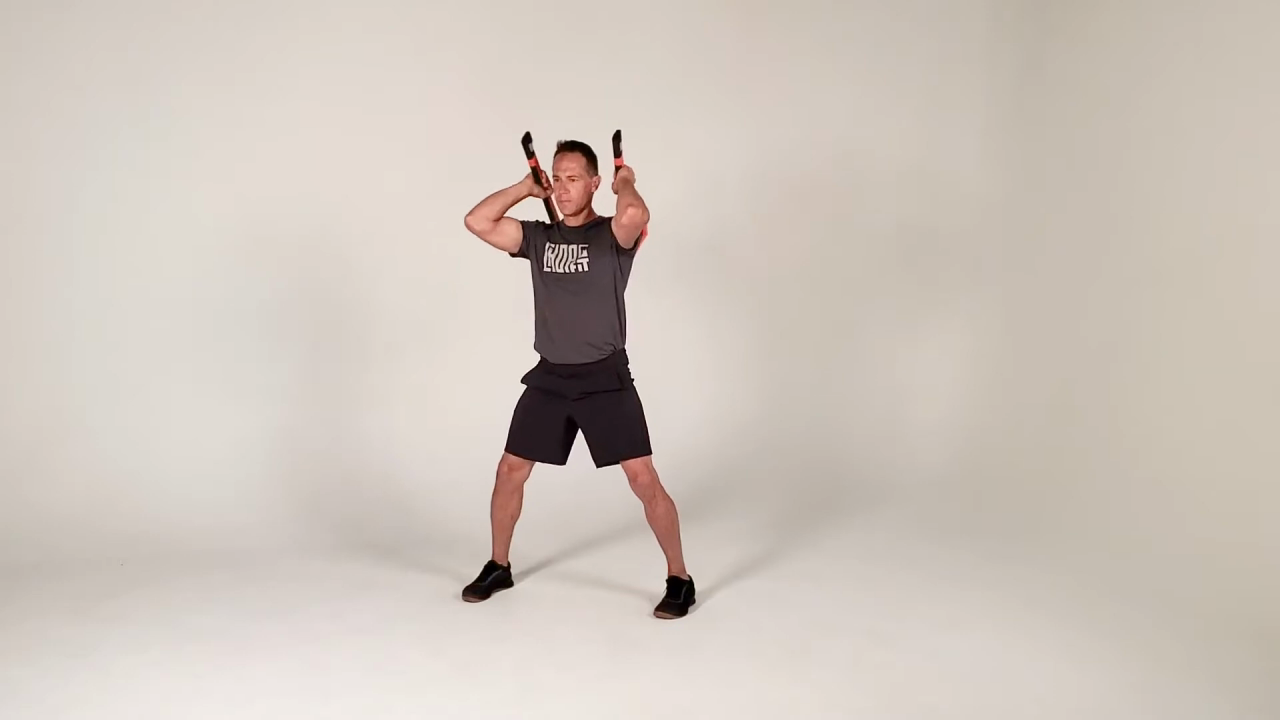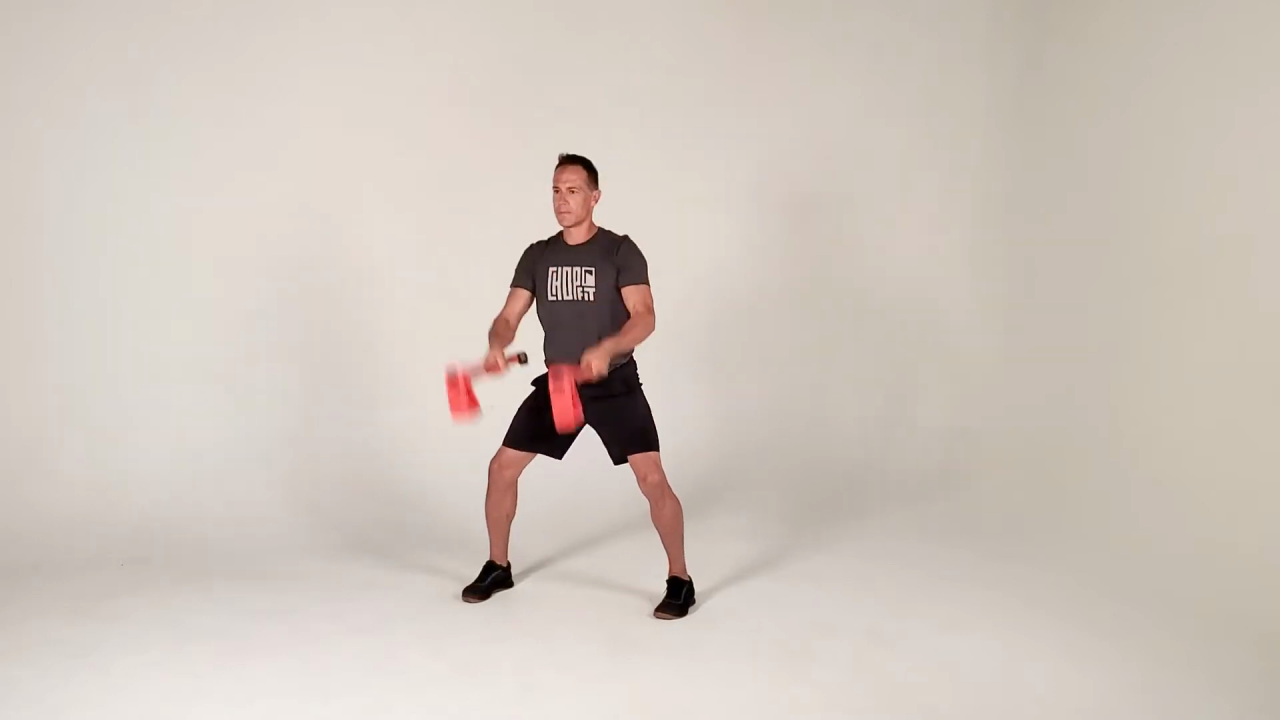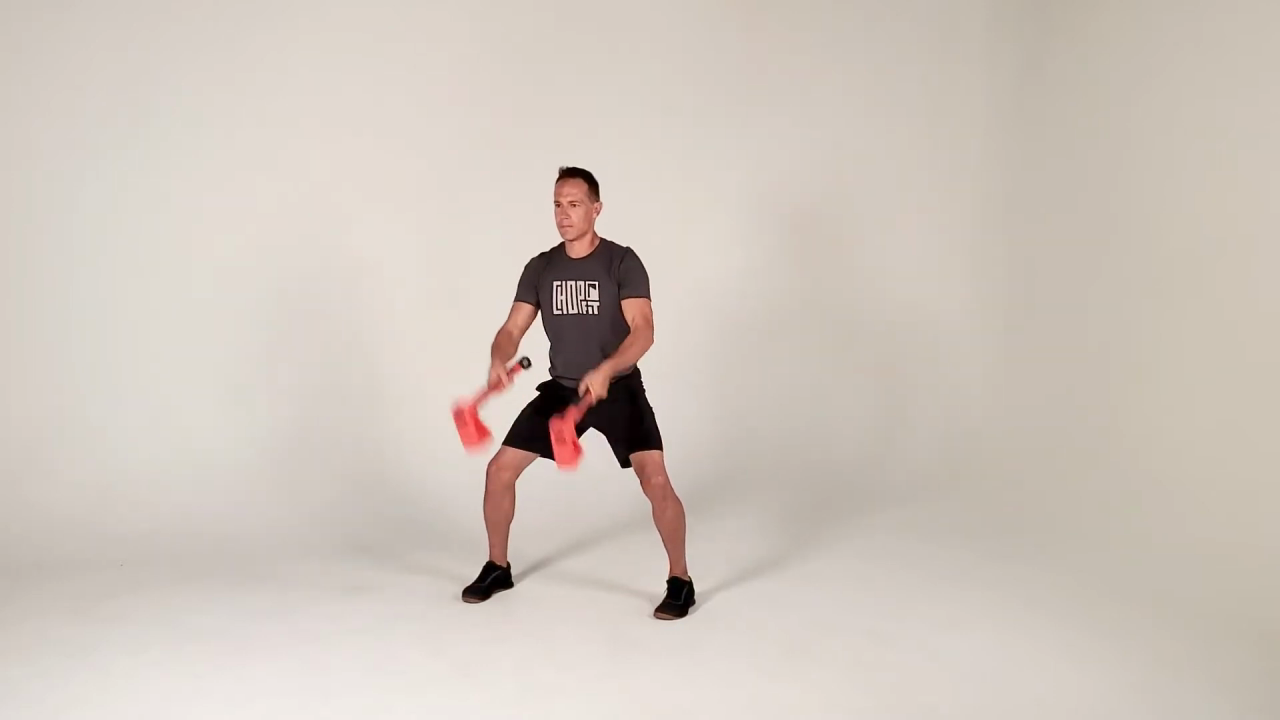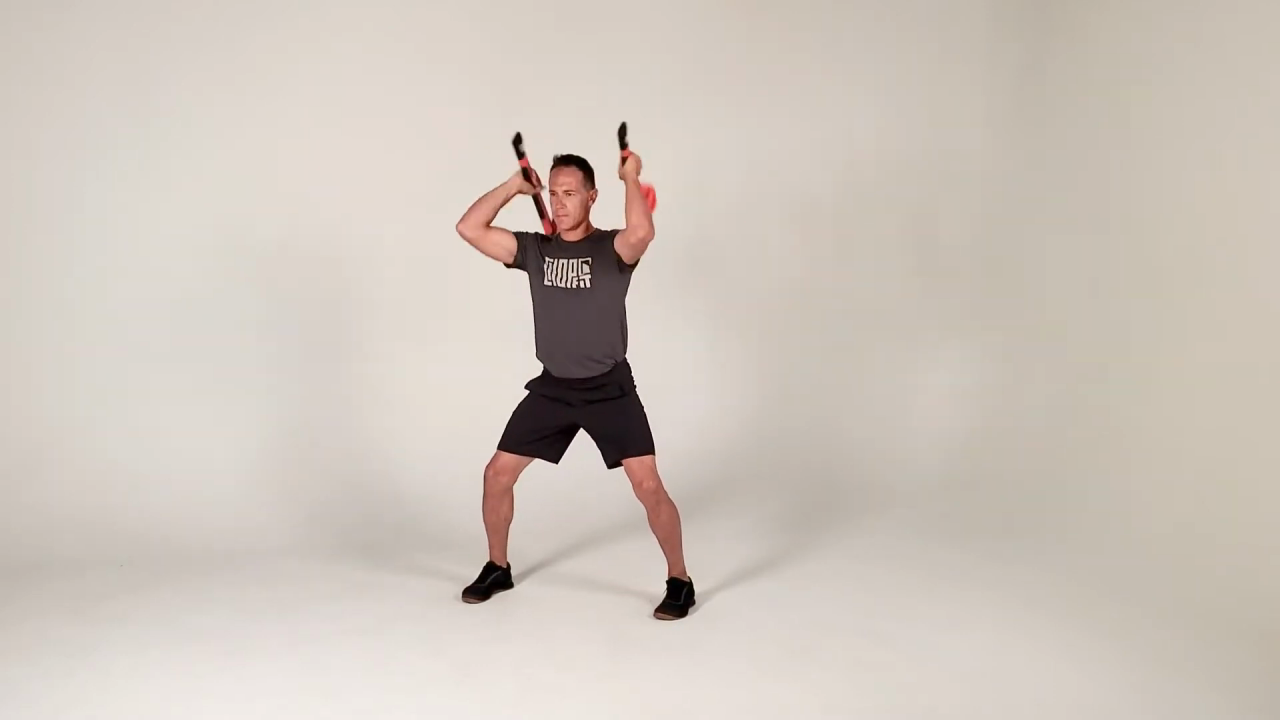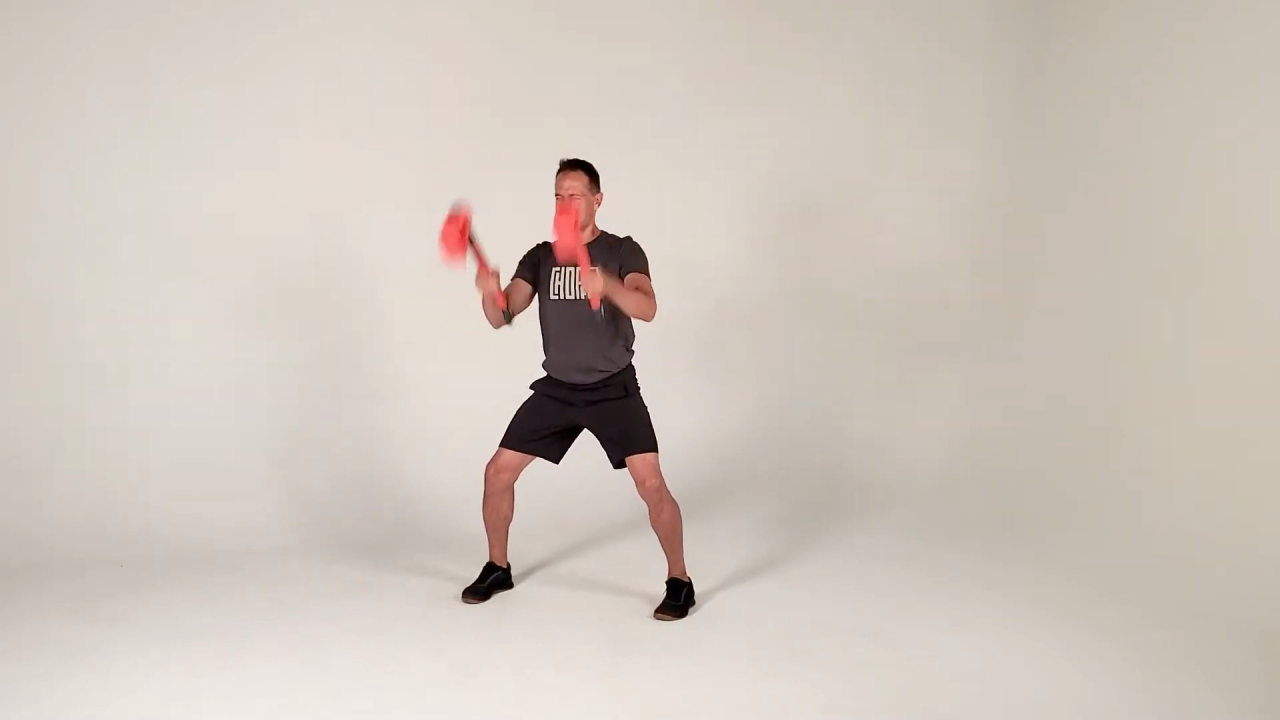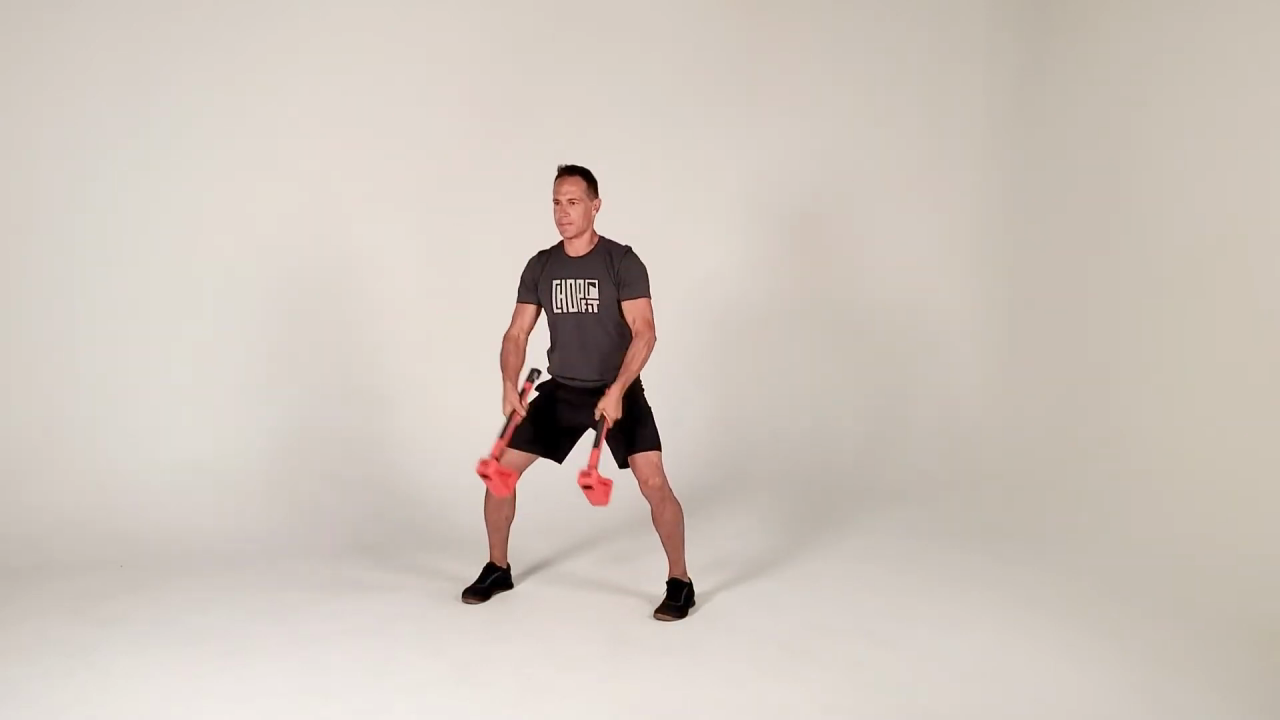
dt=0.5s
person 1, frame 1
left shoulder: (613, 235)
right shoulder: (537, 236)
left elbow: (636, 215)
right elbow: (476, 221)
left wrist: (625, 183)
right wrist: (525, 188)
left hip: (605, 379)
right hip: (549, 379)
left knee: (643, 480)
right knee: (510, 471)
left ankle: (679, 579)
right ankle: (498, 567)
person 1, frame 2
left shoulder: (621, 251)
right shoulder: (536, 256)
left elbow: (644, 318)
right elbow: (508, 319)
left wrist: (607, 349)
right wrist: (496, 347)
left hip: (615, 383)
right hip: (555, 385)
left knee: (652, 480)
right knee: (501, 470)
left ankle: (679, 580)
right ankle: (498, 567)
person 1, frame 3
left shoulder: (623, 263)
right shoulder: (540, 268)
left elbow: (643, 332)
right elbow: (512, 330)
left wrist: (607, 371)
right wrist: (499, 361)
left hip: (619, 389)
right hip: (560, 390)
left knee: (655, 481)
right knee: (498, 471)
left ankle: (680, 581)
right ankle: (497, 568)
person 1, frame 4
left shoulder: (612, 248)
right shoulder: (533, 249)
left elbow: (641, 231)
right elbow: (468, 227)
left wrist: (632, 183)
right wrist: (514, 188)
left hip: (609, 388)
right hip: (552, 388)
left knee: (648, 486)
right knee: (496, 474)
left ankle: (679, 581)
right ankle: (497, 568)
person 1, frame 5
left shoulder: (623, 250)
right shoulder: (539, 258)
left elbow: (647, 308)
right elbow: (500, 317)
left wrist: (607, 285)
right wrist: (490, 291)
left hip: (613, 389)
right hip: (556, 390)
left knee: (651, 484)
right knee: (497, 472)
left ankle: (679, 581)
right ankle: (497, 568)
person 1, frame 6
left shoulder: (622, 261)
right shoulder: (540, 266)
left elbow: (644, 334)
right elbow: (517, 333)
left wrist: (616, 391)
right wrist: (510, 386)
left hip: (617, 391)
right hip: (561, 390)
left knee: (653, 483)
right knee: (500, 469)
left ankle: (679, 582)
right ankle: (497, 568)
